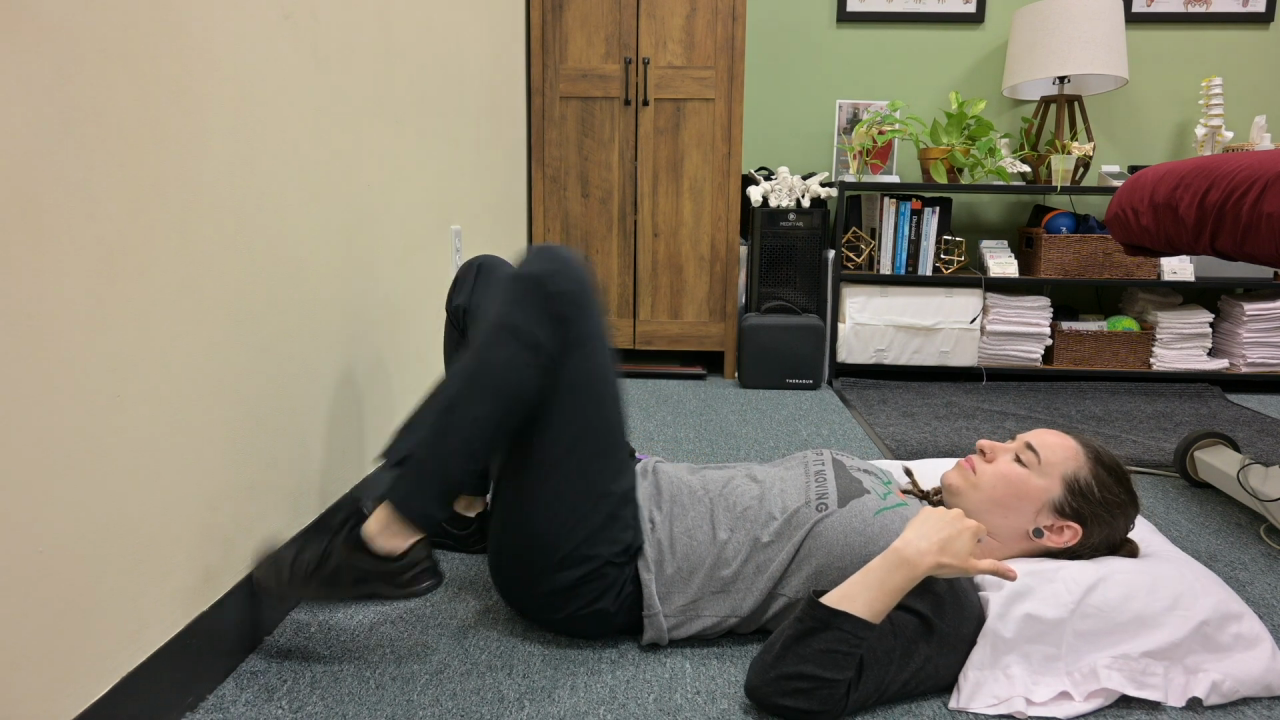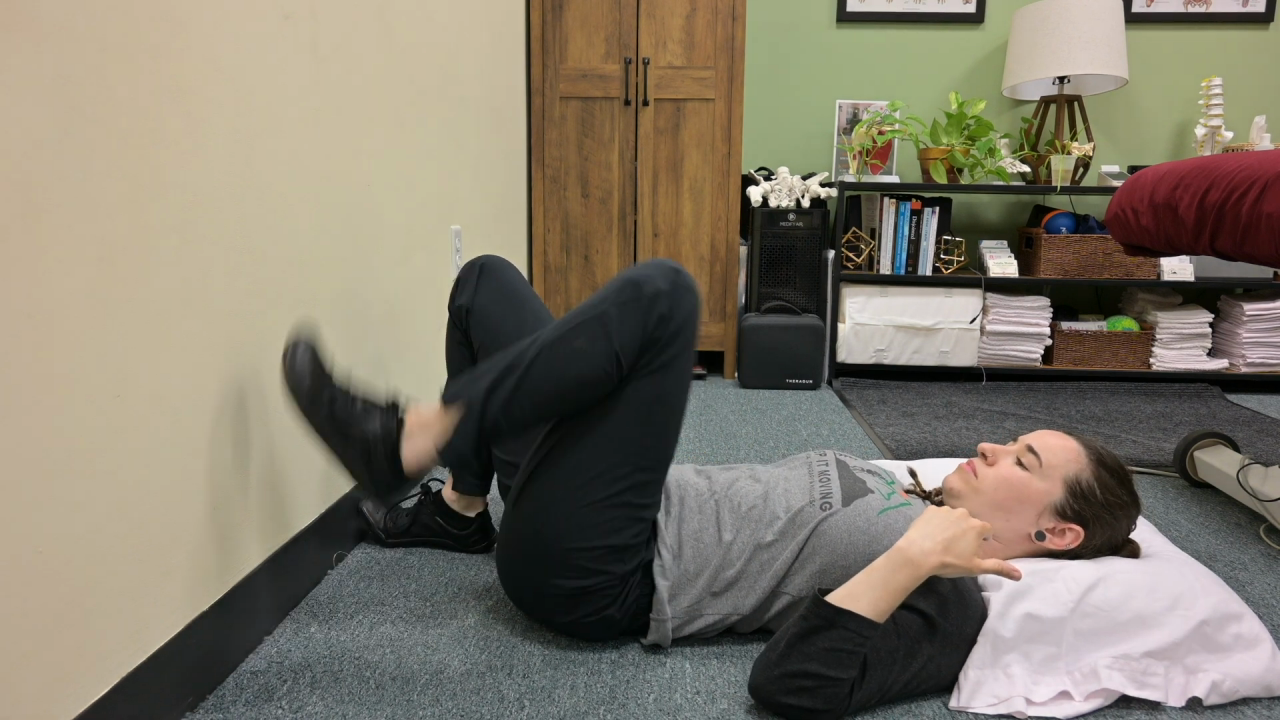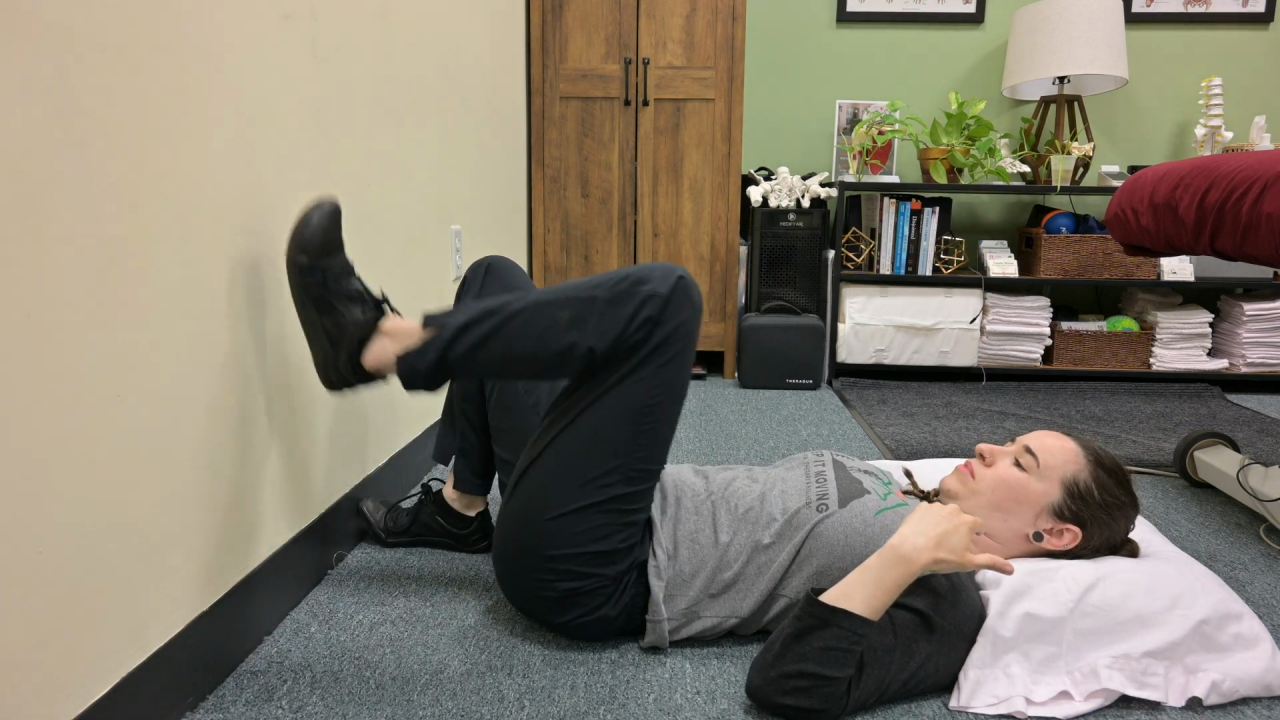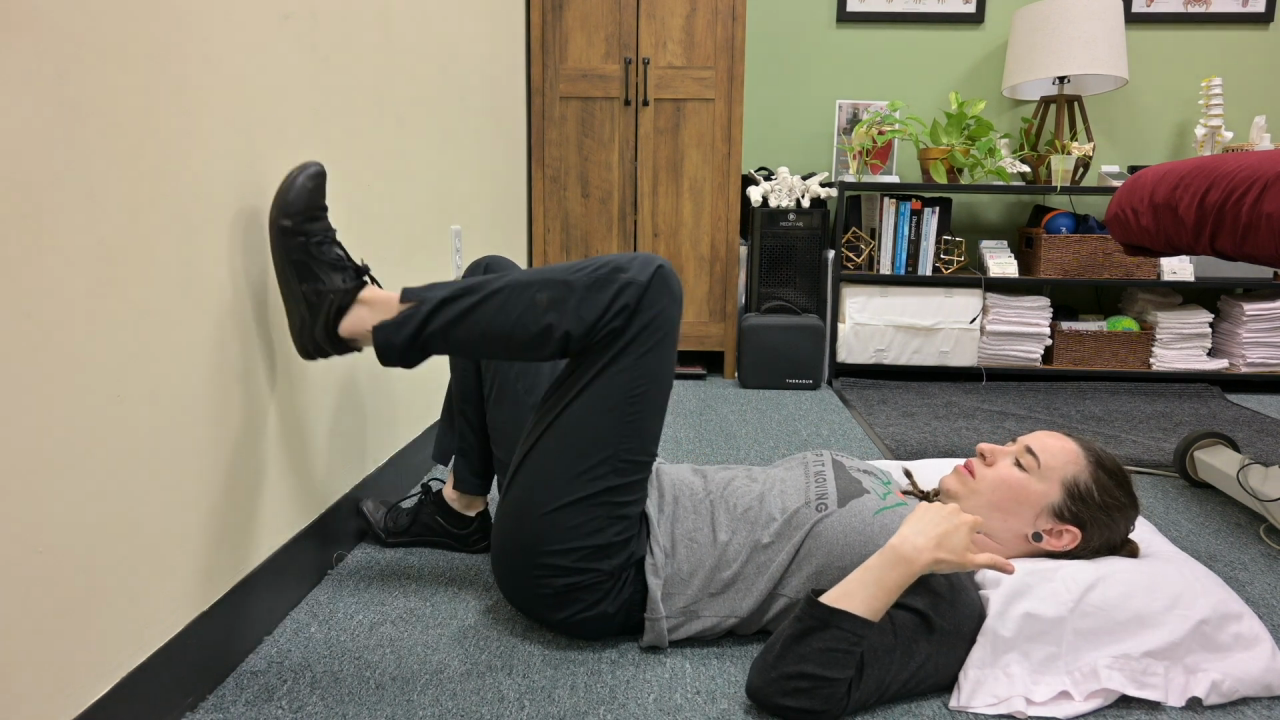
dt=0.2s
person 1, frame 1
left shoulder: (944, 604)
right shoulder: (902, 496)
left wrist: (909, 560)
right wrist: (672, 466)
left hip: (584, 573)
right hip: (638, 496)
left knee: (552, 280)
right knee: (485, 279)
left ankle: (389, 542)
right ankle: (456, 507)
person 1, frame 2
left shoulder: (947, 605)
right shoulder: (904, 494)
left wrist: (912, 558)
left hip: (589, 573)
right hip: (656, 511)
left knee: (661, 292)
right knee: (485, 281)
left ankle: (415, 440)
right ankle: (459, 508)
person 1, frame 3
left shoulder: (944, 604)
right shoulder: (903, 496)
left wrist: (908, 555)
left hip: (586, 575)
right hip: (650, 509)
left knee: (661, 298)
right knee: (494, 277)
left ankle: (379, 342)
right ankle: (461, 507)
person 1, frame 4
left shoulder: (943, 605)
right shoulder: (906, 496)
left wrist: (906, 555)
left hip: (582, 571)
right hip: (644, 506)
left knee: (640, 287)
right knee: (492, 276)
left ankle: (356, 314)
right ankle: (460, 509)
